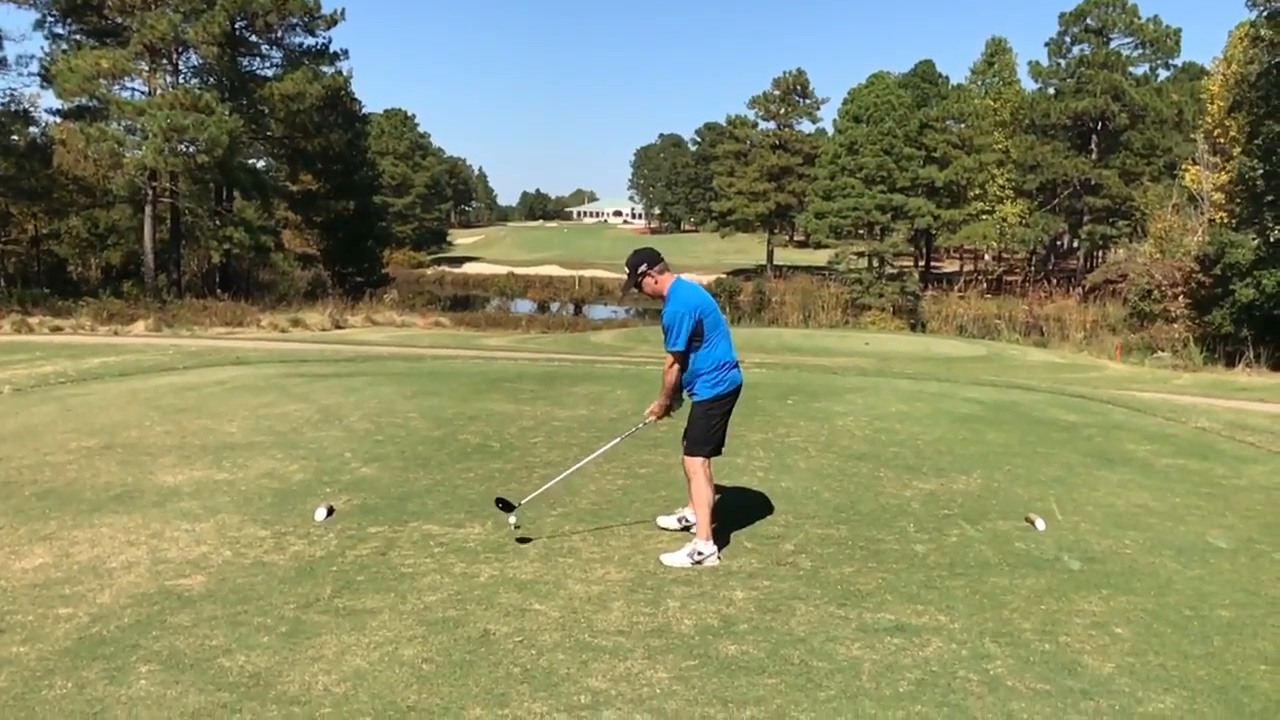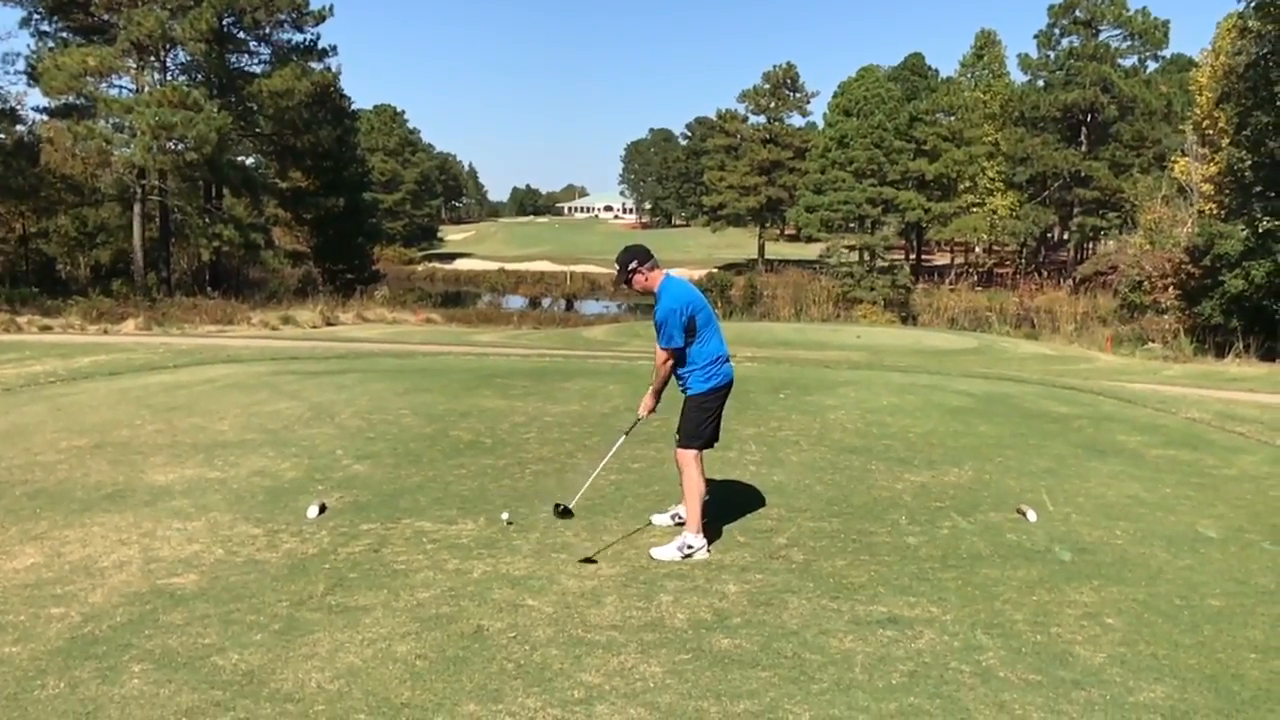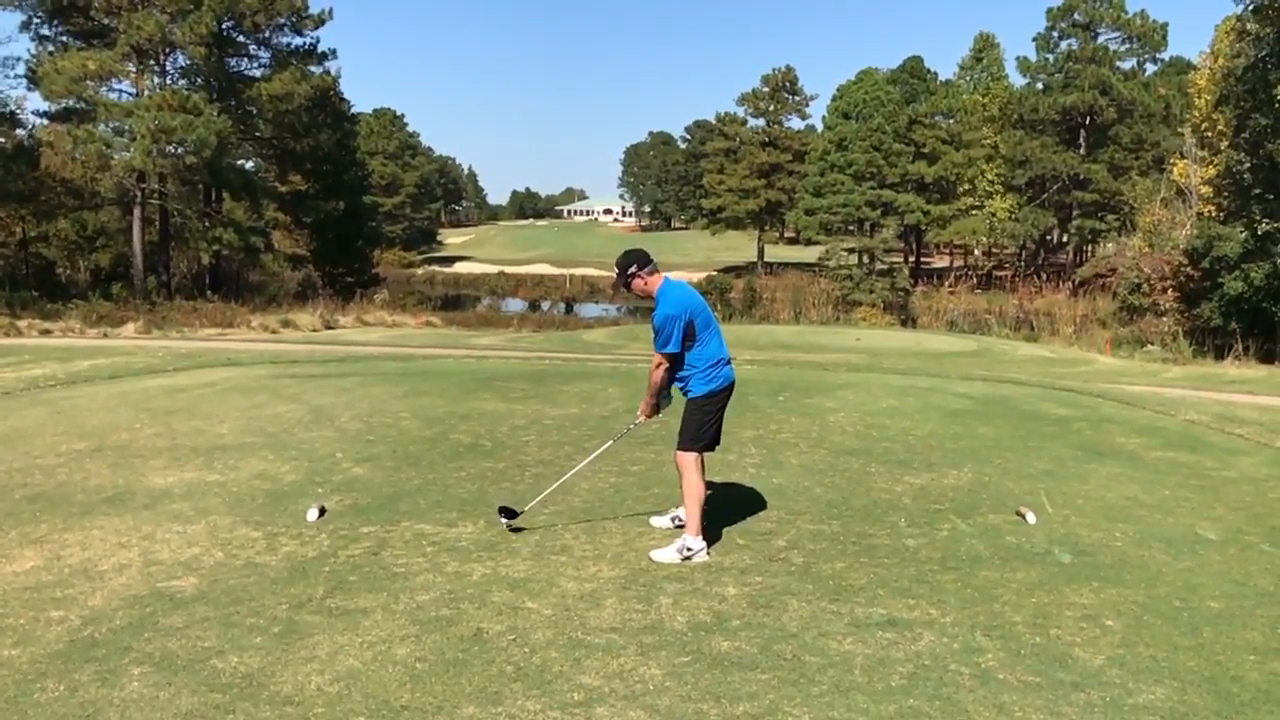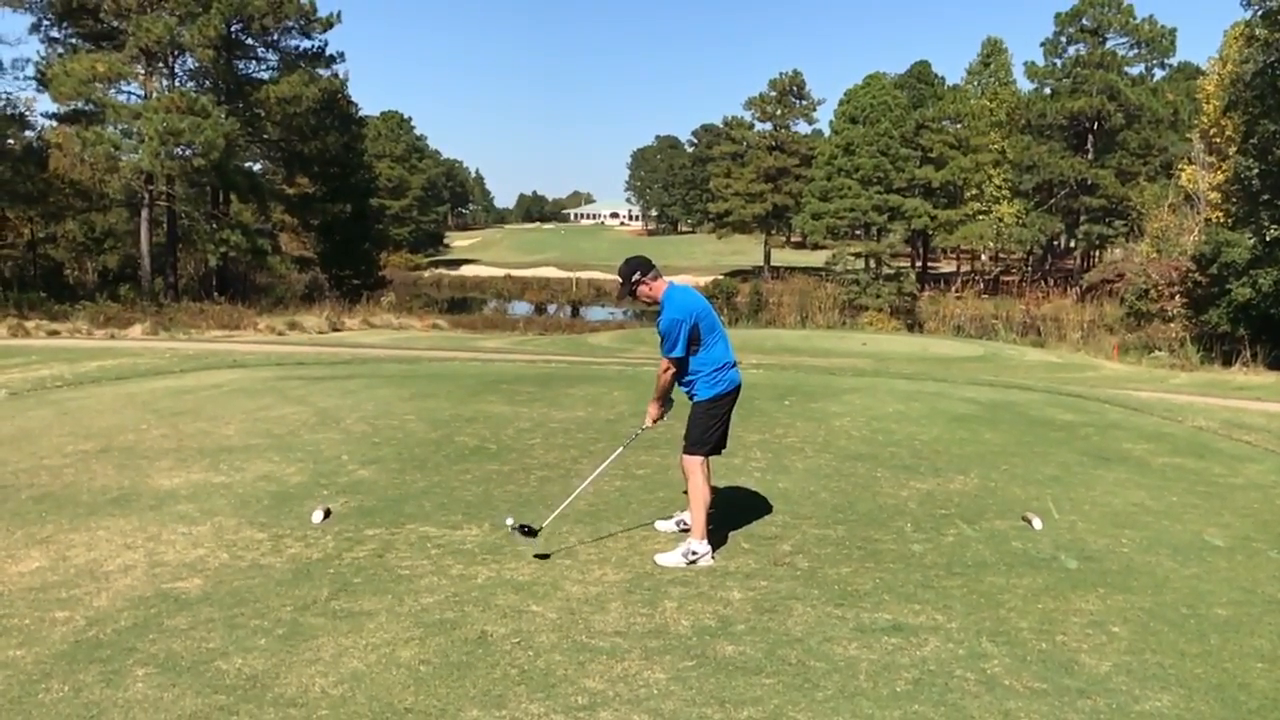
dt=0.5s
person 1, frame 1
left shoulder: (677, 306)
right shoulder: (686, 290)
left elbow: (673, 363)
left wrist: (663, 402)
right wrist: (673, 395)
left hip: (713, 387)
right hip: (718, 383)
left knee: (695, 461)
right knee: (694, 450)
left ankle: (704, 546)
right ankle: (694, 513)
person 1, frame 2
left shoulder: (670, 302)
right shoulder: (673, 287)
left elbow: (667, 358)
right elbow: (666, 350)
left wrist: (653, 396)
right wrist: (653, 389)
left hip: (706, 381)
right hip: (708, 377)
left knee: (687, 454)
right knee: (690, 447)
left ankle: (693, 539)
right ankle: (688, 509)
person 1, frame 3
left shoulder: (668, 308)
right shoulder: (675, 289)
left elbow: (661, 363)
left wrist: (649, 401)
right wrist: (662, 393)
left hip: (707, 384)
right hip: (710, 380)
left knee: (687, 457)
right knee: (691, 452)
left ankle: (693, 541)
right ankle: (688, 511)
person 1, frame 4
left shoulder: (673, 312)
right shoulder: (679, 293)
left elbow: (669, 367)
left wrist: (656, 403)
right wrist: (665, 397)
left hip: (713, 387)
right hip: (716, 382)
left knee: (693, 460)
right knee: (696, 455)
left ankle: (698, 545)
right ankle: (693, 515)
